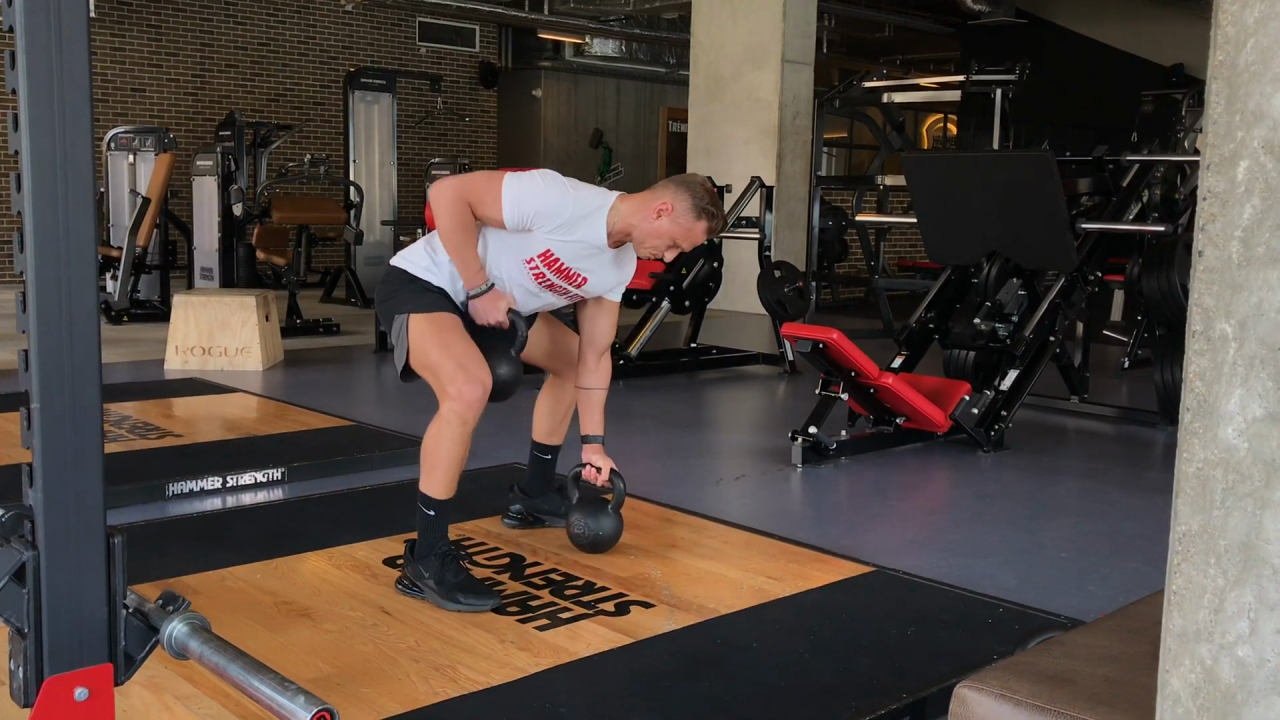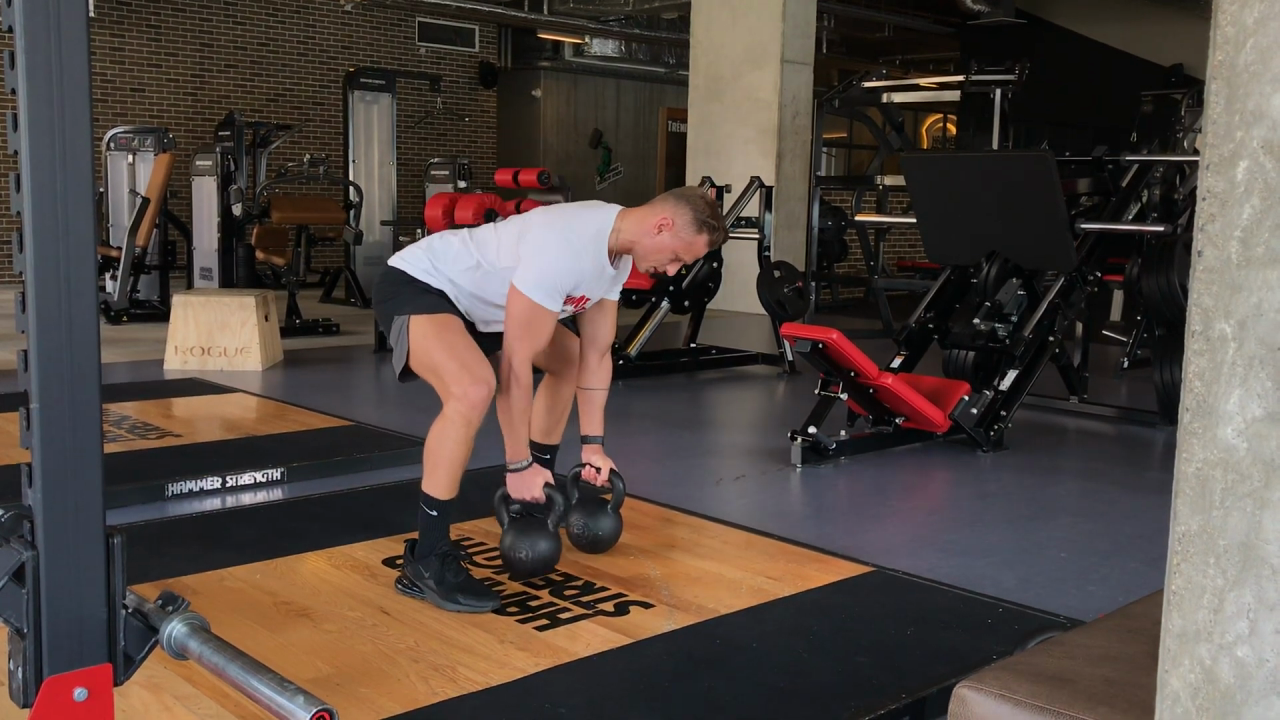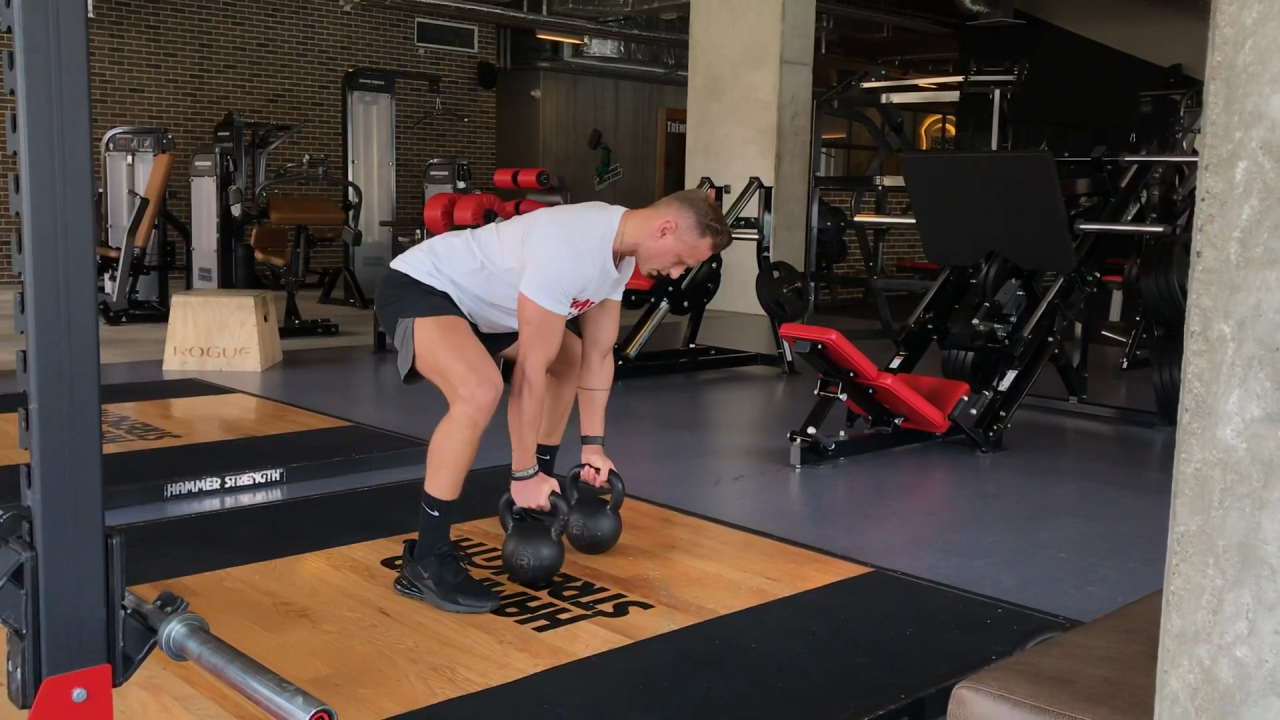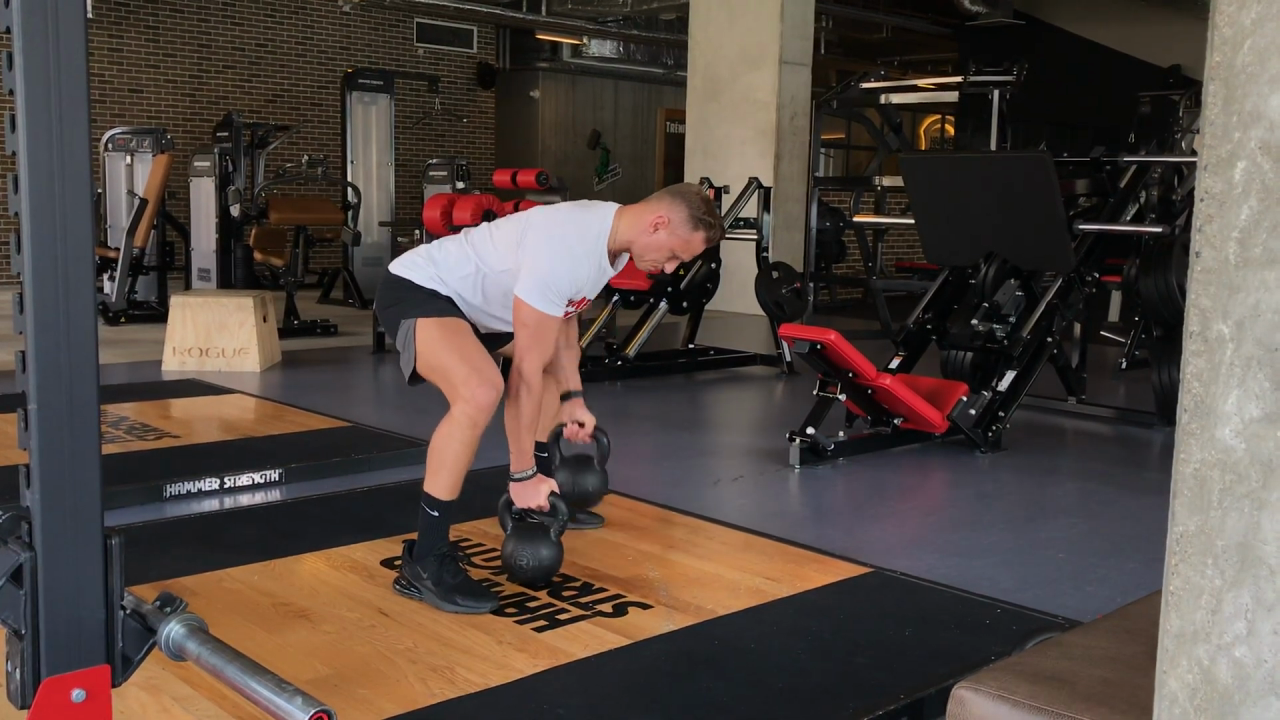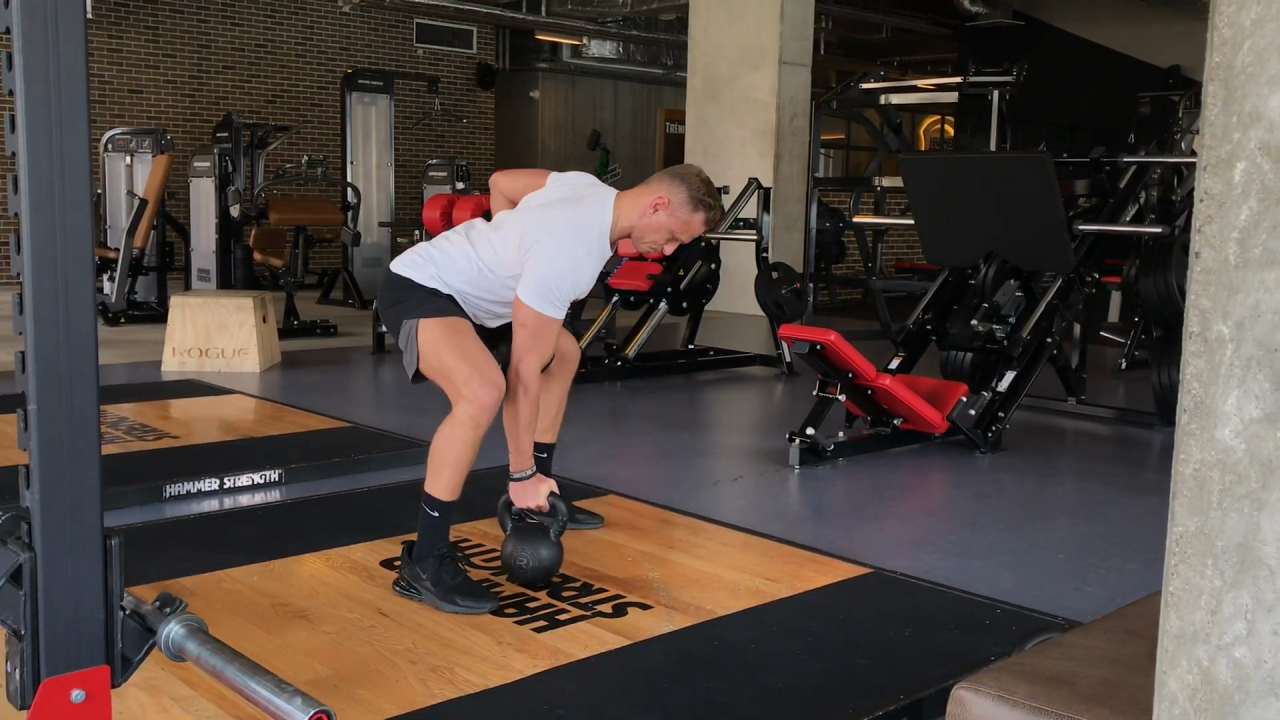
dt=0.5s
person 1, frame 1
left shoulder: (620, 262)
right shoulder: (559, 199)
left elbow: (594, 355)
right elbow: (447, 194)
left wrist: (592, 444)
right wrist: (480, 290)
right hip: (420, 280)
left knee: (570, 358)
right knee: (469, 388)
left ankle: (533, 495)
right ankle: (427, 560)
person 1, frame 2
left shoulder: (616, 255)
right shoulder: (566, 246)
left elbow: (596, 353)
right elbow: (516, 361)
left wrist: (593, 444)
right wrist: (518, 463)
left hip: (474, 296)
right hip: (416, 284)
left knee: (570, 358)
right knee: (474, 390)
left ankle: (537, 495)
right ankle: (427, 561)
person 1, frame 3
left shoulder: (620, 248)
right shoulder: (570, 248)
left elbow: (597, 354)
right elbow: (531, 369)
left wrist: (593, 445)
right wrist: (524, 474)
left hip: (471, 294)
right hip: (418, 286)
left knee: (570, 357)
right knee: (480, 391)
left ankle: (540, 496)
right ankle: (427, 561)
person 1, frame 4
left shoulder: (614, 245)
right shoulder: (564, 249)
left elbow: (561, 318)
right elbow: (529, 369)
left wrist: (573, 398)
right wrist: (522, 474)
left hip: (466, 293)
right hip: (417, 287)
left knee: (560, 360)
right knee: (480, 392)
left ankle: (538, 498)
right ankle: (425, 561)
person 1, frame 5
left shoulder: (594, 191)
right shoulder: (570, 249)
left elbow: (500, 184)
right elbow: (527, 370)
right wrist: (522, 474)
left hip: (461, 281)
right hip: (418, 286)
left knee: (564, 353)
right knee: (482, 392)
left ankle: (541, 494)
right ankle: (425, 563)
